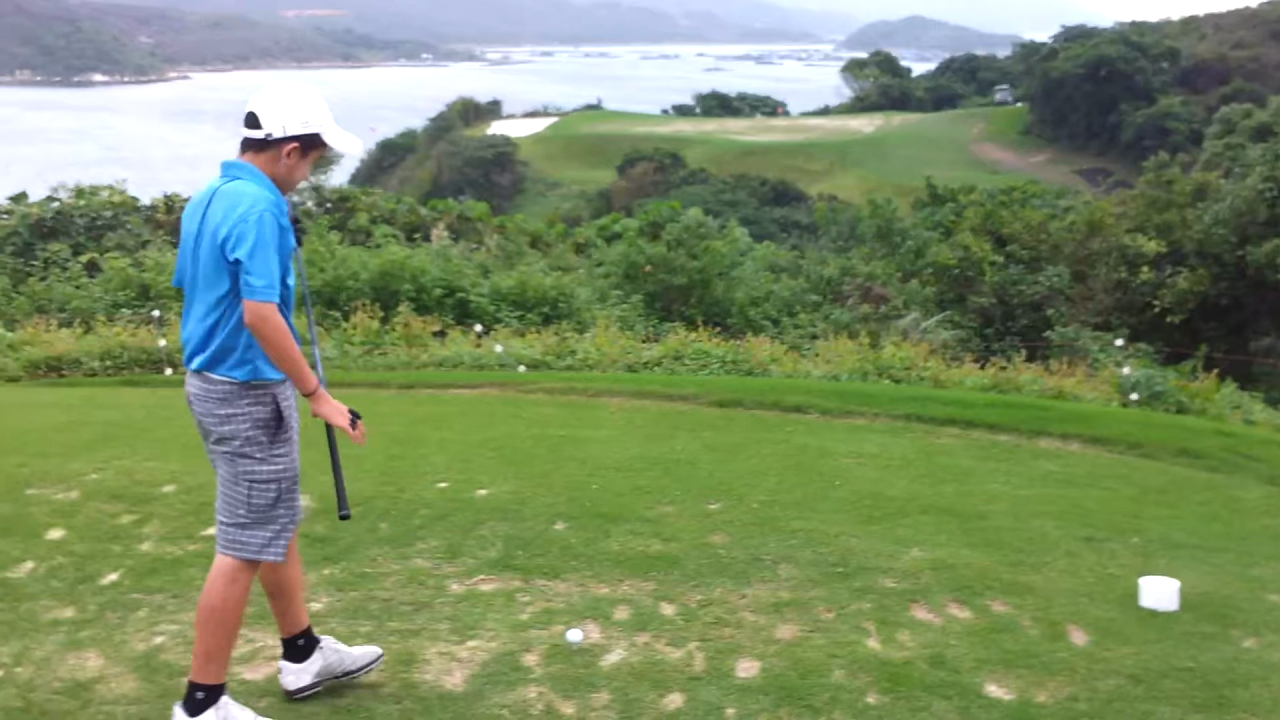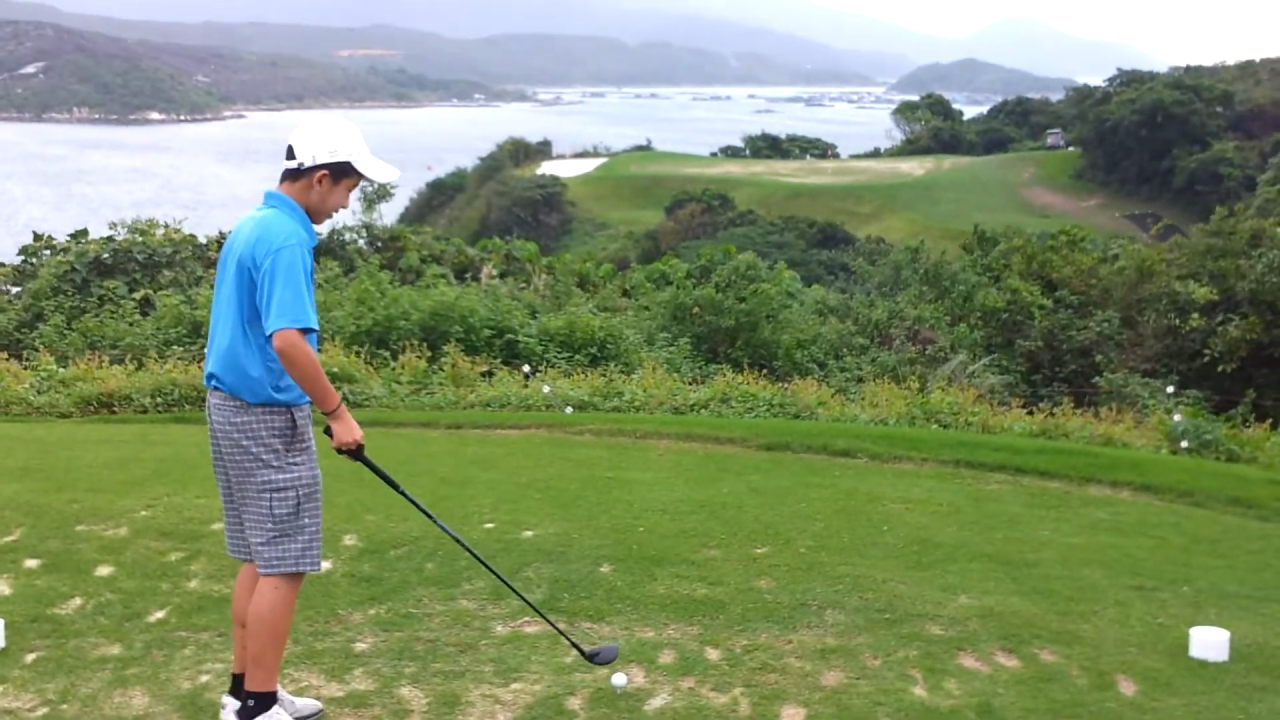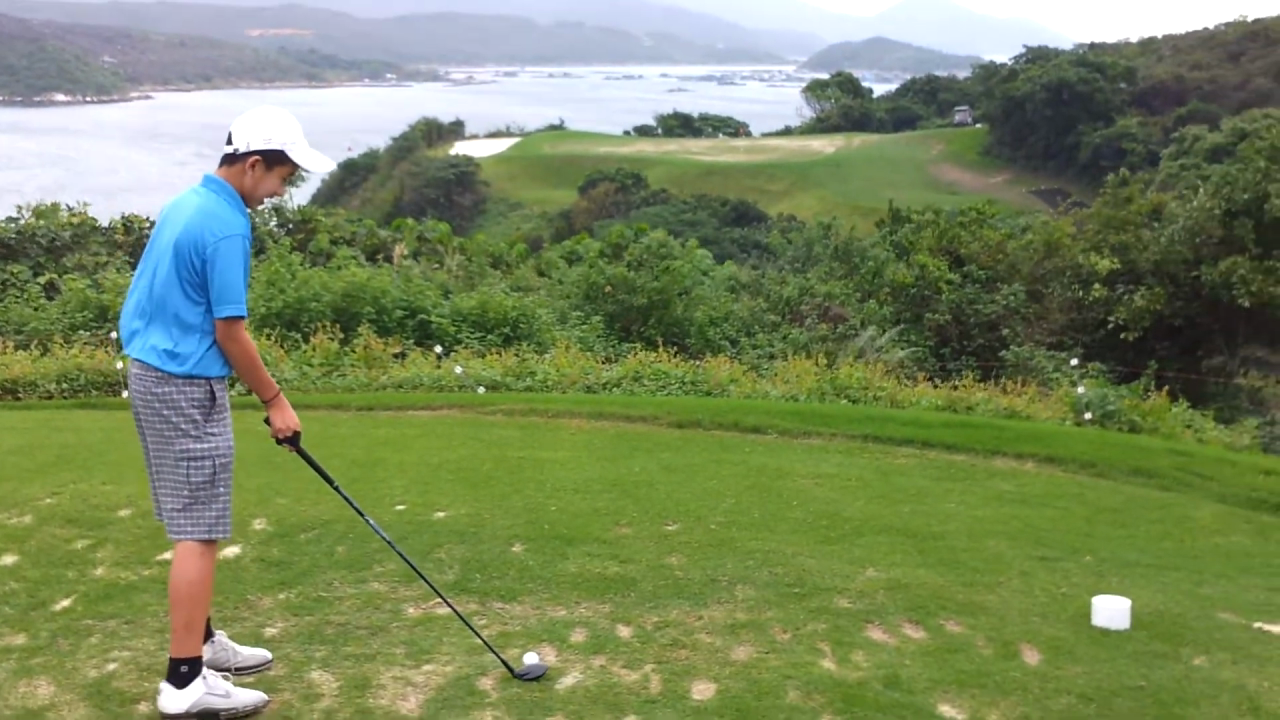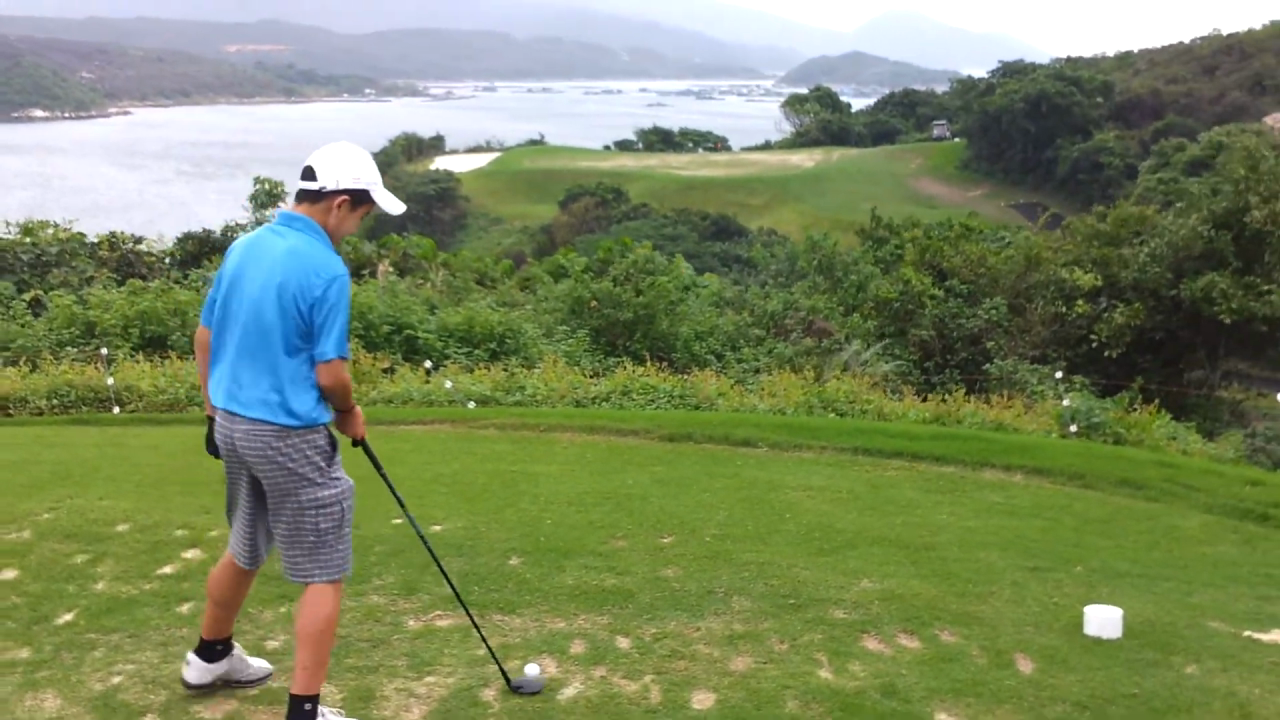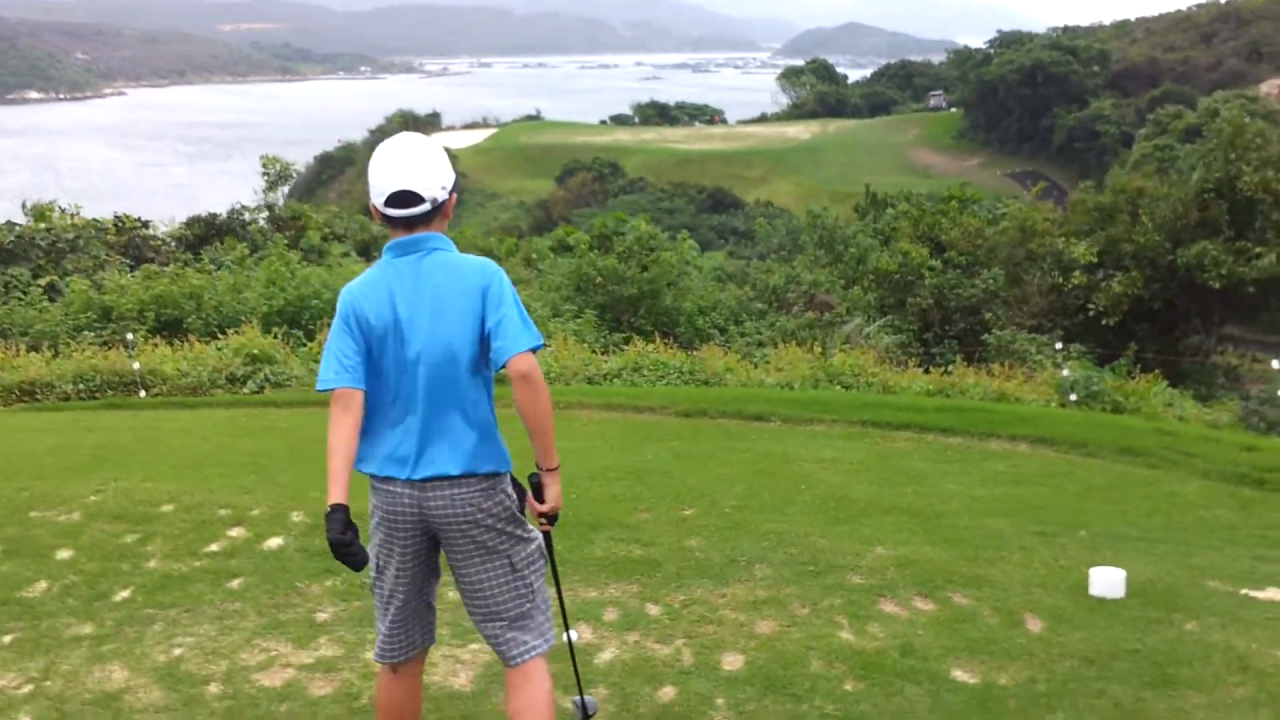
dt=1s
person 1, frame 1
left shoulder: (205, 201)
right shoulder: (260, 208)
right elbow: (259, 314)
right wrist: (318, 395)
left hip: (217, 382)
right hip: (249, 394)
left knee: (278, 526)
right knee: (243, 547)
left ankle: (303, 654)
person 1, frame 2
left shoulder: (252, 225)
right shoulder: (286, 239)
right elbow: (287, 340)
right wrist: (337, 412)
left hip: (232, 406)
right hip: (268, 416)
left knee: (257, 559)
right knee: (283, 565)
person 1, frame 3
left shoulder: (185, 203)
right shoulder: (226, 226)
right elbow: (229, 332)
right wrist: (275, 401)
left hip: (154, 374)
right hip: (187, 387)
left knee: (191, 522)
right knee: (198, 531)
left ankle: (198, 639)
person 1, frame 4
left shoulder: (246, 245)
right shoulder: (326, 269)
left elbow: (206, 338)
right elbow: (330, 374)
left wrist: (218, 415)
right wrist: (350, 415)
left hip: (233, 424)
right hip: (290, 436)
left knee: (248, 546)
right knee: (323, 575)
left ankle: (211, 655)
person 1, frame 5
left shoulder: (357, 296)
right shoulder: (481, 276)
left elbow: (346, 404)
right elbow: (523, 371)
left wrist: (336, 509)
right wrist: (550, 470)
left hip: (394, 494)
right hip: (476, 489)
left knee: (399, 652)
right knee: (525, 646)
